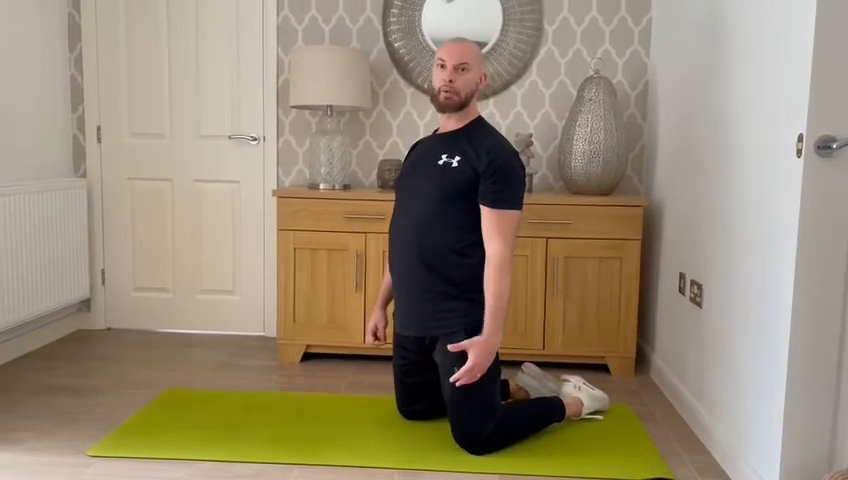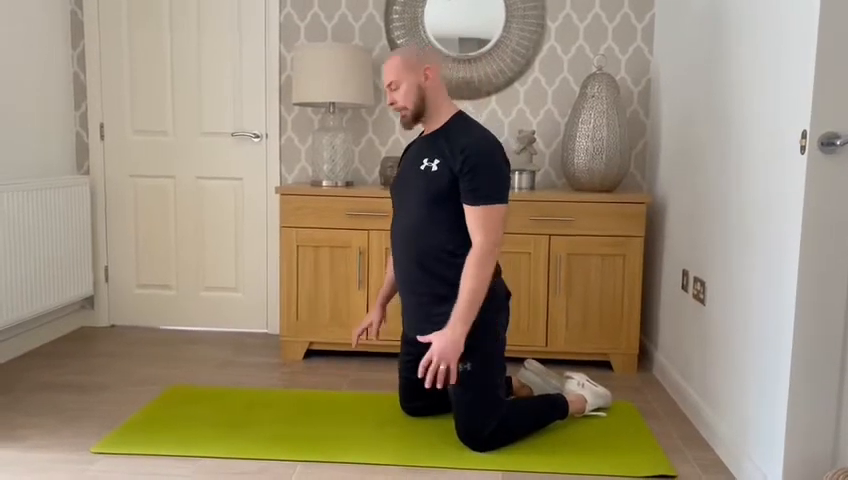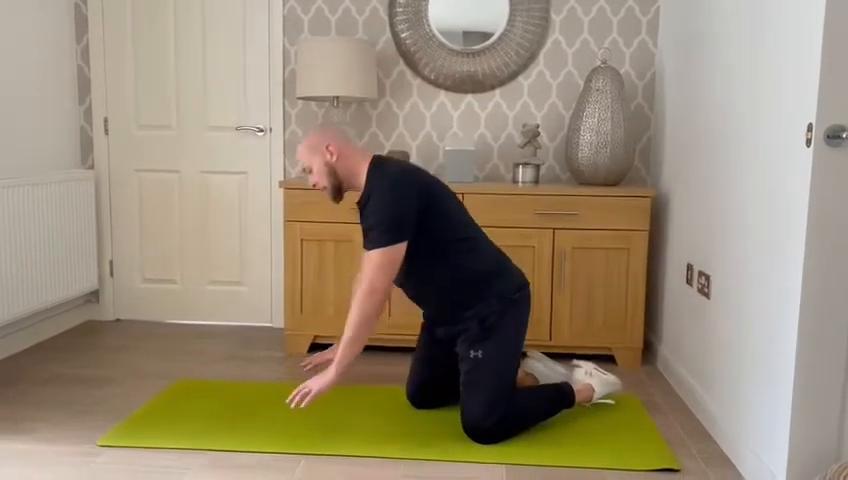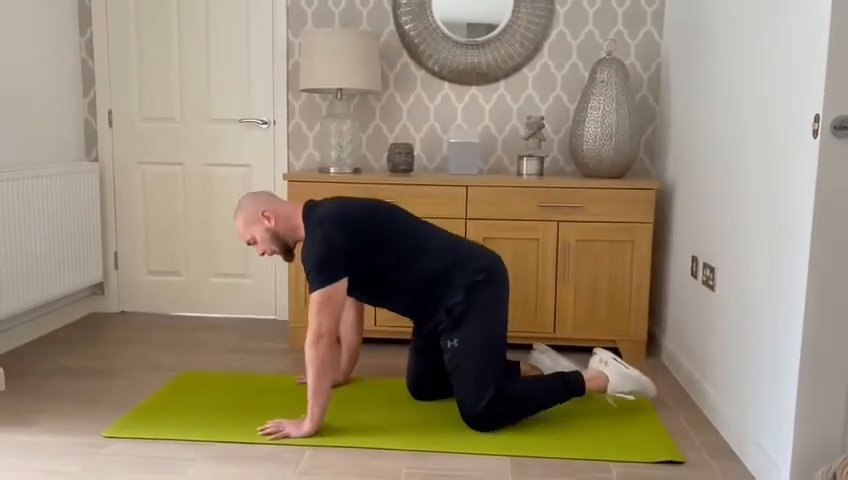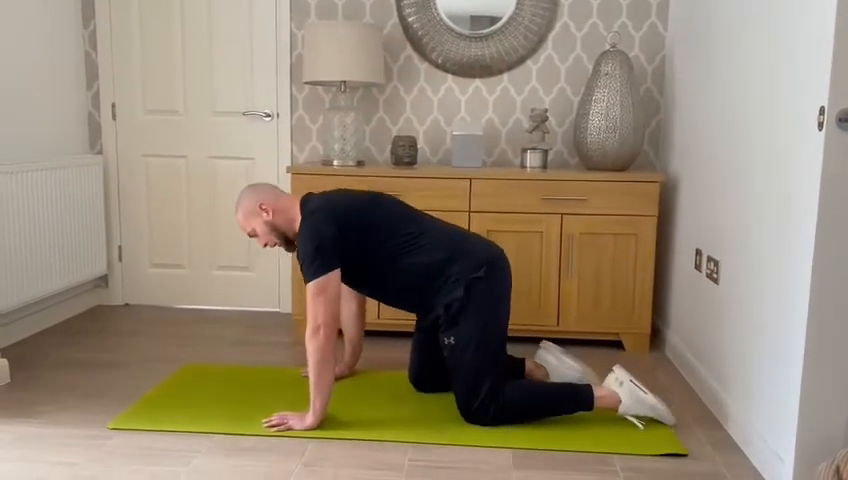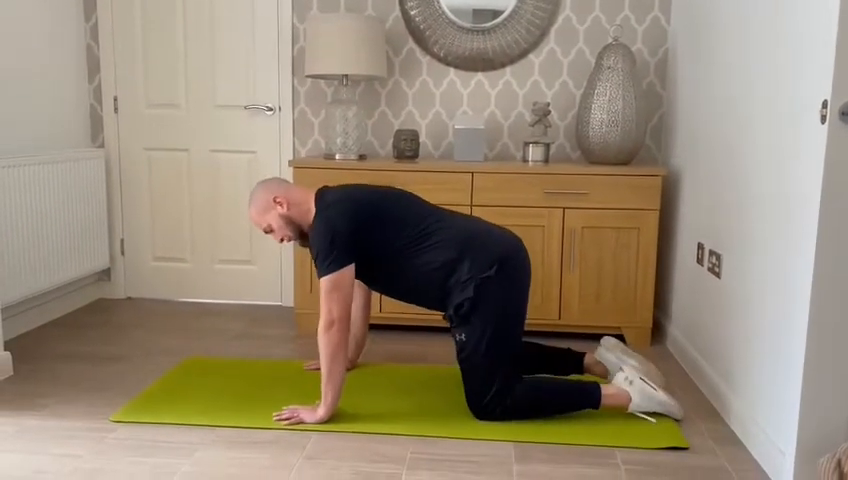
dt=0.5s
person 1, frame 1
left shoulder: (494, 154)
right shoulder: (421, 150)
left elbow: (498, 251)
left wrist: (491, 335)
right wrist: (380, 305)
left hip: (460, 321)
right hip: (411, 318)
left knee: (475, 436)
right knee: (413, 407)
left ankle: (571, 401)
right ankle: (514, 388)
person 1, frame 2
left shoulder: (476, 147)
right shoulder: (415, 150)
left elbow: (484, 247)
left wrist: (457, 330)
right wrist: (380, 304)
left hip: (462, 319)
right hip: (421, 317)
left knee: (479, 434)
right knee: (415, 404)
left ankle: (575, 399)
right ankle: (518, 384)
person 1, frame 3
left shoulder: (391, 190)
right shoulder: (374, 194)
left elbow: (375, 291)
right elbow: (366, 282)
left wrist: (335, 371)
right wrist: (340, 351)
left hip: (493, 307)
right hip: (452, 311)
left knee: (484, 425)
right knee: (422, 396)
left ankle: (583, 388)
right ankle: (522, 371)
person 1, frame 4
left shoulder: (322, 235)
right shoulder: (328, 221)
left elbow: (320, 336)
right elbow: (350, 307)
left wrist: (310, 421)
right wrist: (343, 371)
left hip: (472, 290)
right hip: (447, 294)
left knee: (481, 411)
right knee: (423, 386)
left ankle: (599, 377)
right ankle: (535, 368)
person 1, frame 5
left shoulder: (315, 229)
right shoulder: (330, 217)
left elbow: (320, 327)
right elbow: (352, 295)
left wrist: (313, 415)
right wrist: (347, 364)
left hip: (472, 282)
right hip: (465, 278)
left knee: (479, 404)
right knee: (424, 378)
left ankle: (613, 395)
right ankle: (539, 367)
person 1, frame 6
left shoulder: (328, 223)
right shoulder: (344, 210)
left elbow: (333, 322)
right elbow: (361, 291)
left wrist: (325, 408)
right wrist: (348, 358)
left hip: (487, 275)
right hip: (495, 260)
left knee: (490, 401)
right knee: (488, 357)
left ankle: (621, 393)
right ankle: (597, 360)
